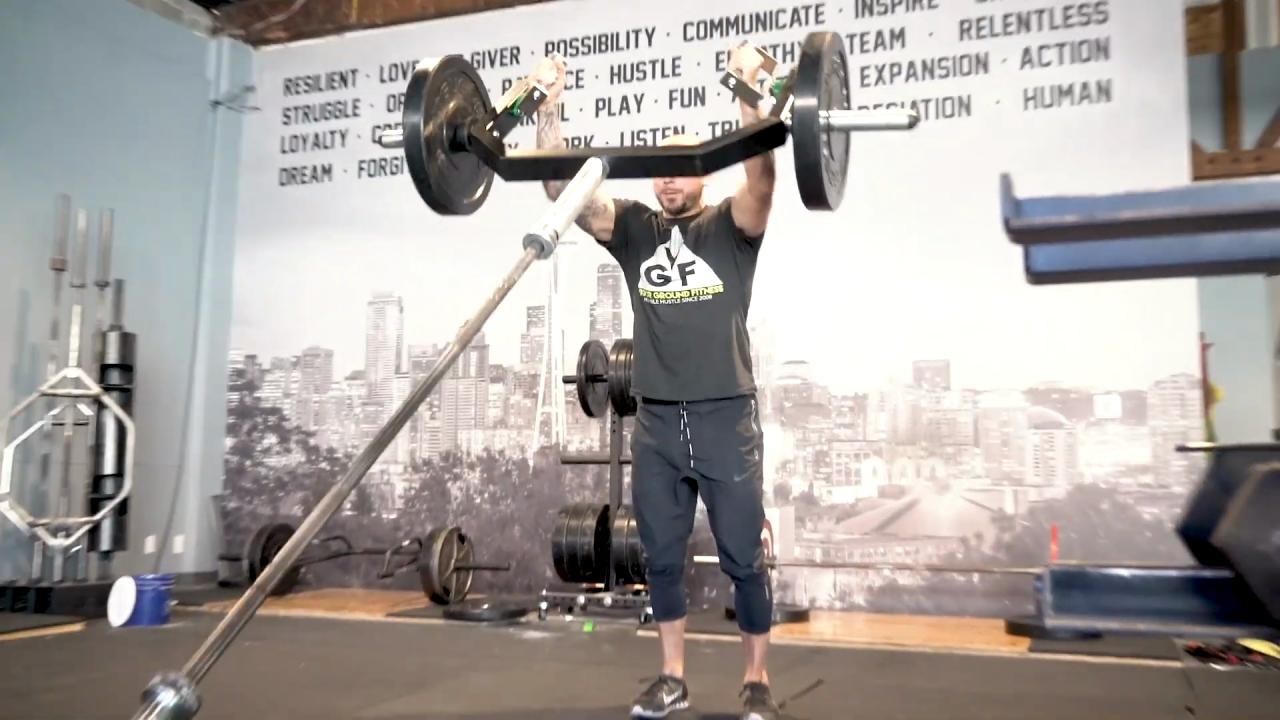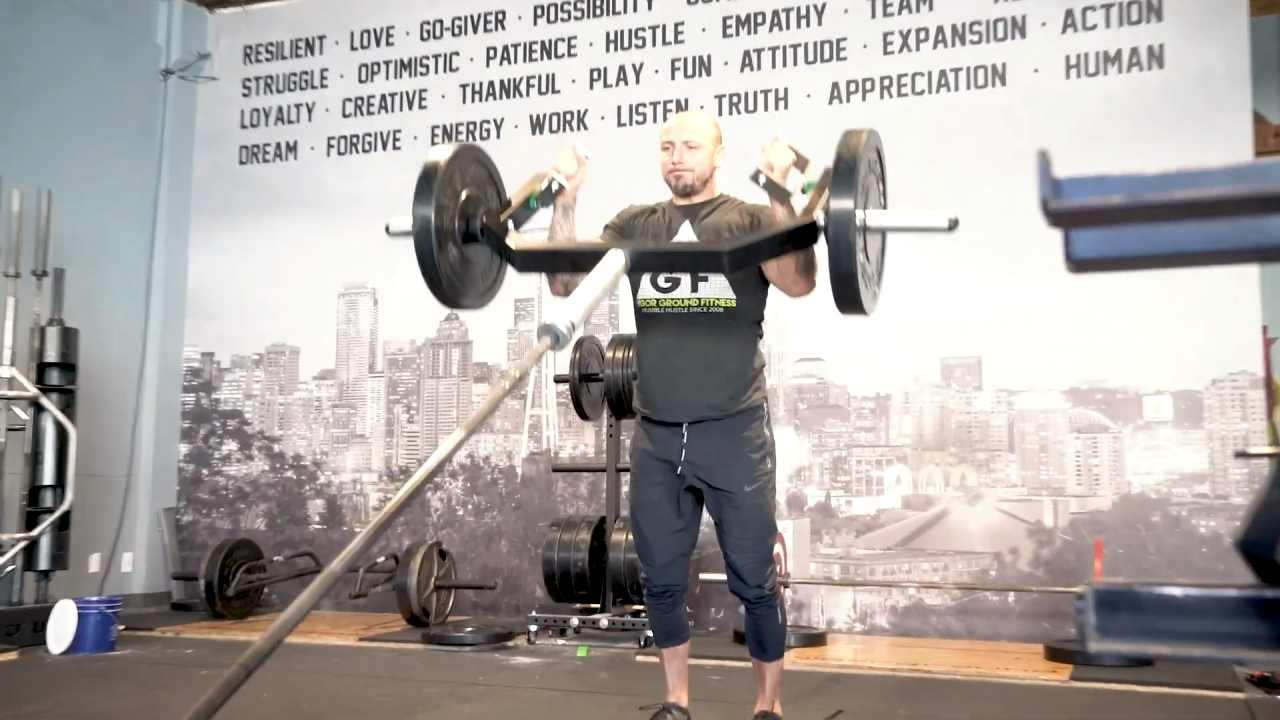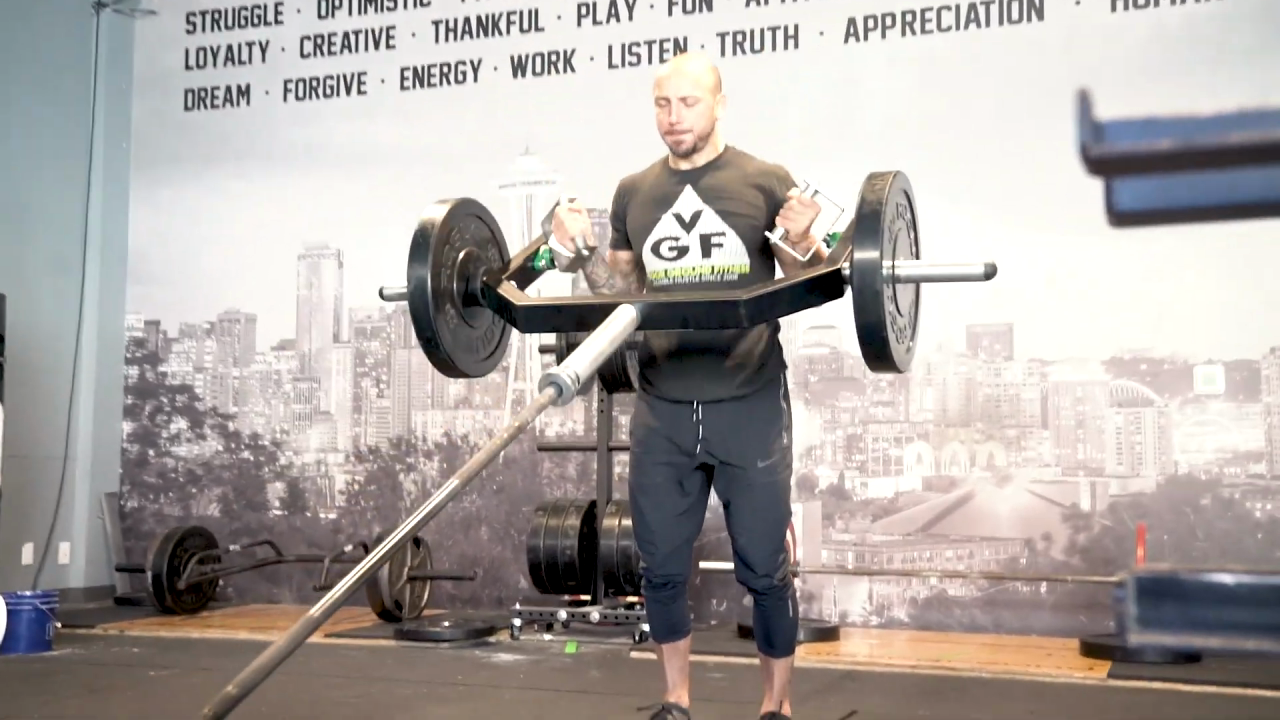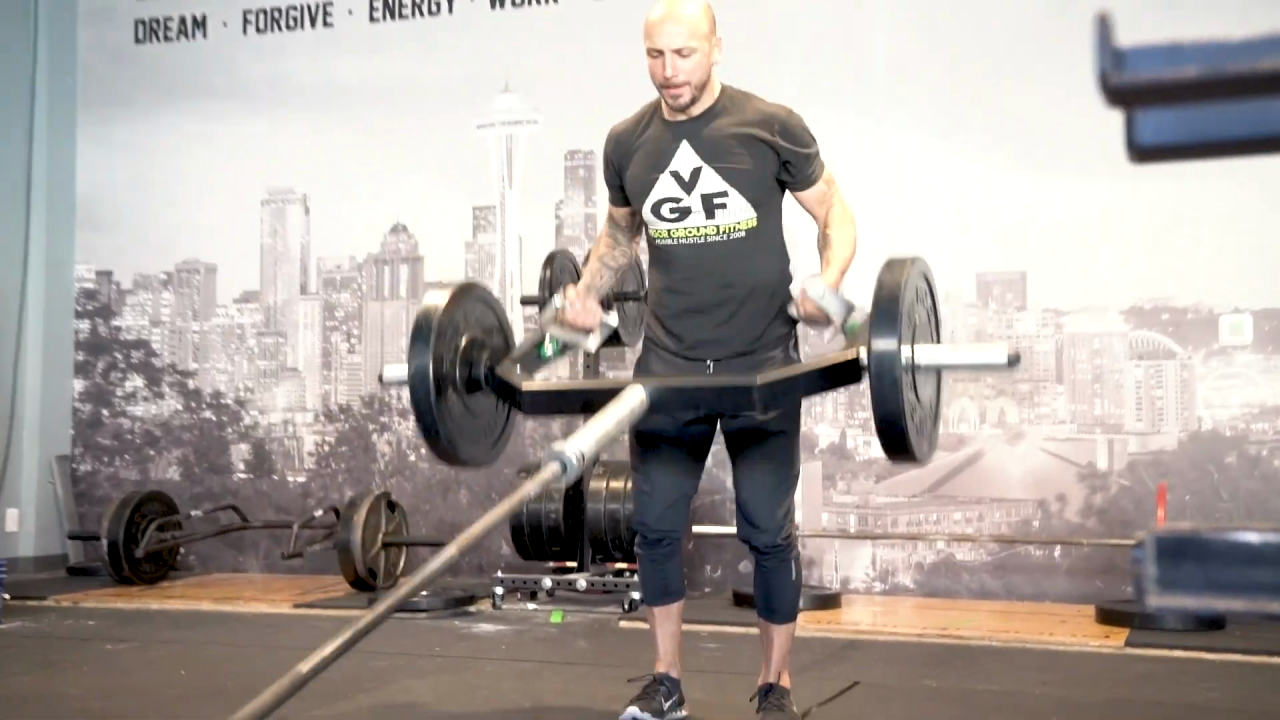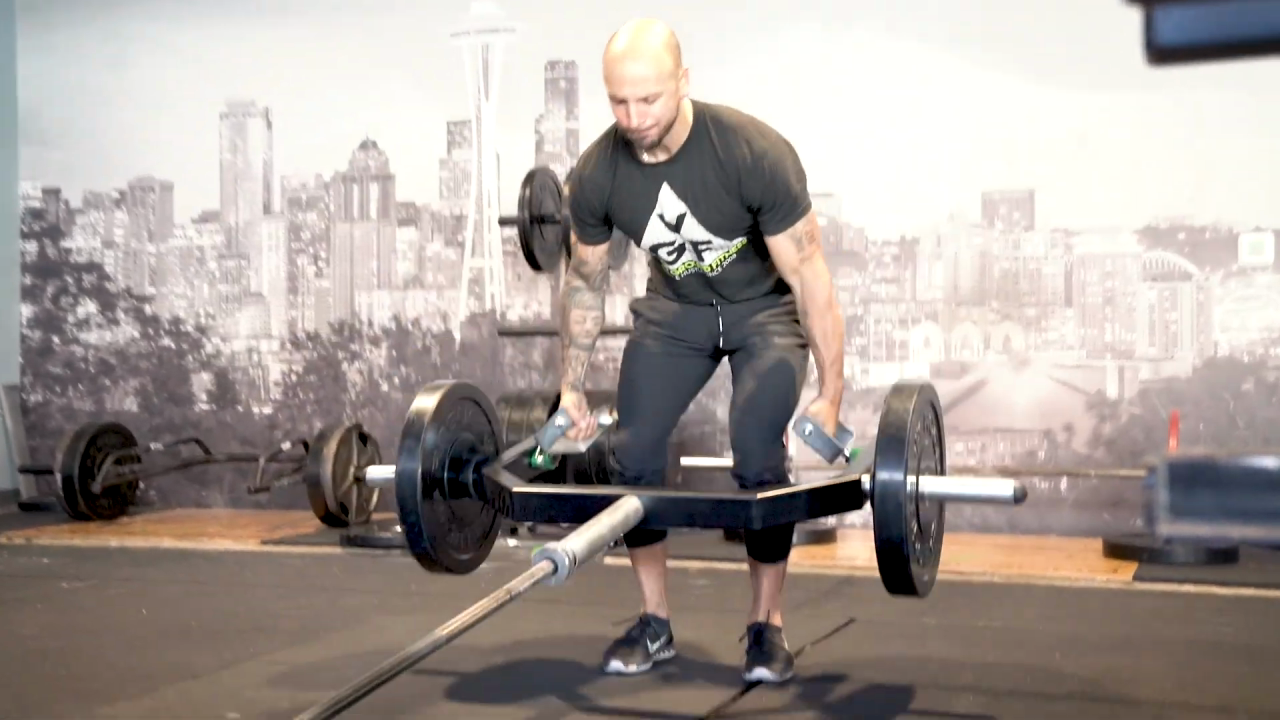
dt=0.3s
person 1, frame 1
left shoulder: (730, 226)
right shoulder: (634, 227)
left elbow: (759, 184)
right elbow: (563, 191)
left wrist: (750, 94)
right wrist: (550, 107)
left hip: (725, 419)
right hip: (656, 423)
left knee: (742, 559)
right knee: (662, 559)
person 1, frame 2
left shoulder: (750, 221)
right shoulder: (637, 225)
left elbow: (798, 282)
right elbow: (564, 280)
left wrist: (784, 191)
right wrist: (565, 198)
left hip: (733, 432)
right hip: (657, 435)
left knee: (753, 580)
right knee: (662, 580)
person 1, frame 3
left shoulder: (764, 181)
right shoulder: (634, 191)
right elbow: (622, 286)
left wrist: (802, 246)
right wrist: (581, 250)
left hip: (749, 408)
right hip: (661, 411)
left knee: (762, 568)
right knee: (661, 568)
person 1, frame 4
left shoulder: (771, 126)
right shoulder: (626, 141)
left elbow: (836, 216)
left wrist: (828, 283)
right wrist: (586, 291)
left hip: (760, 360)
right hip: (668, 362)
left knee: (765, 527)
right knee: (656, 522)
person 1, frame 5
left shoulder: (754, 151)
right shoulder: (595, 172)
left elbow: (809, 275)
right elbow: (585, 283)
left wrist: (829, 398)
right wrist: (572, 395)
left hip: (765, 304)
right hip: (675, 307)
left knee: (756, 454)
right knee: (634, 450)
